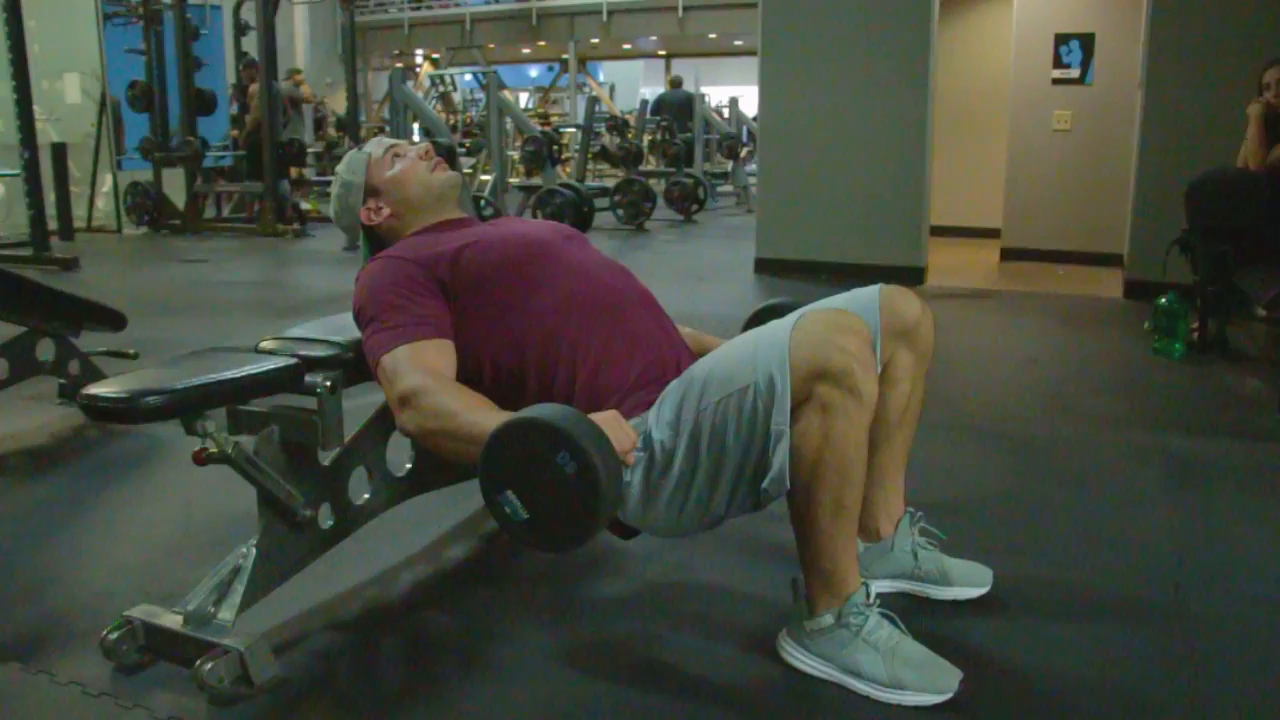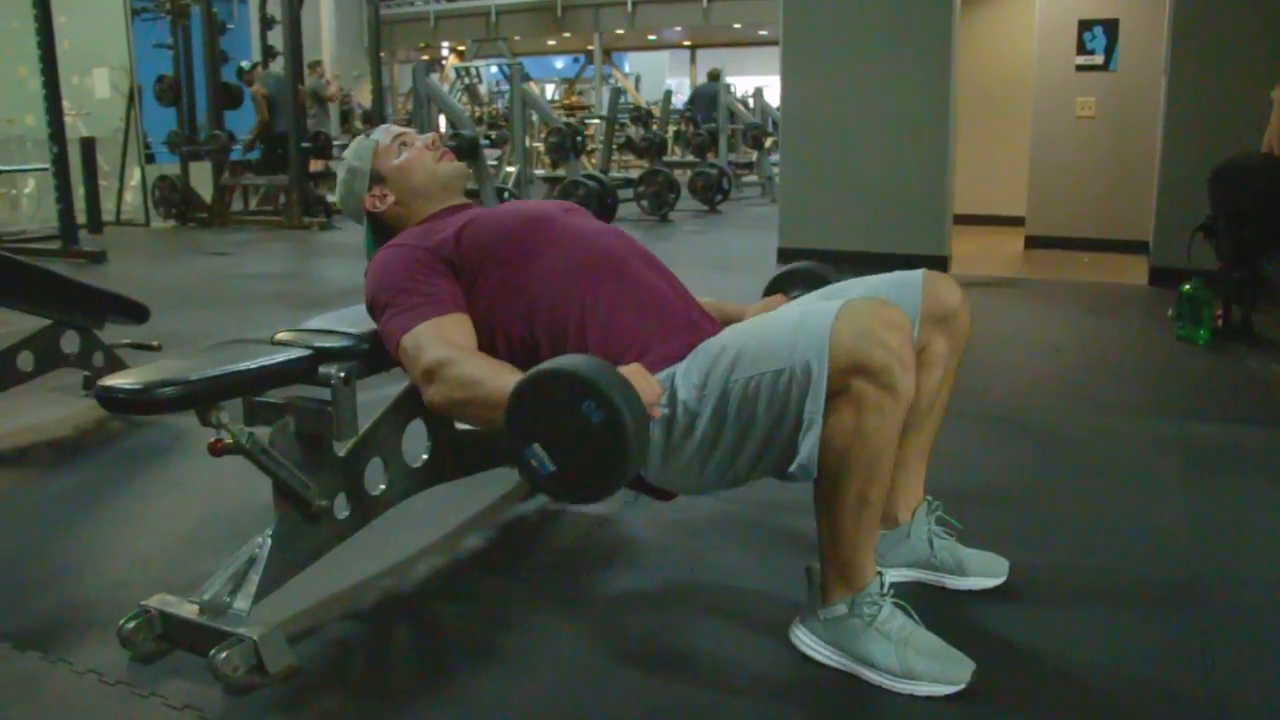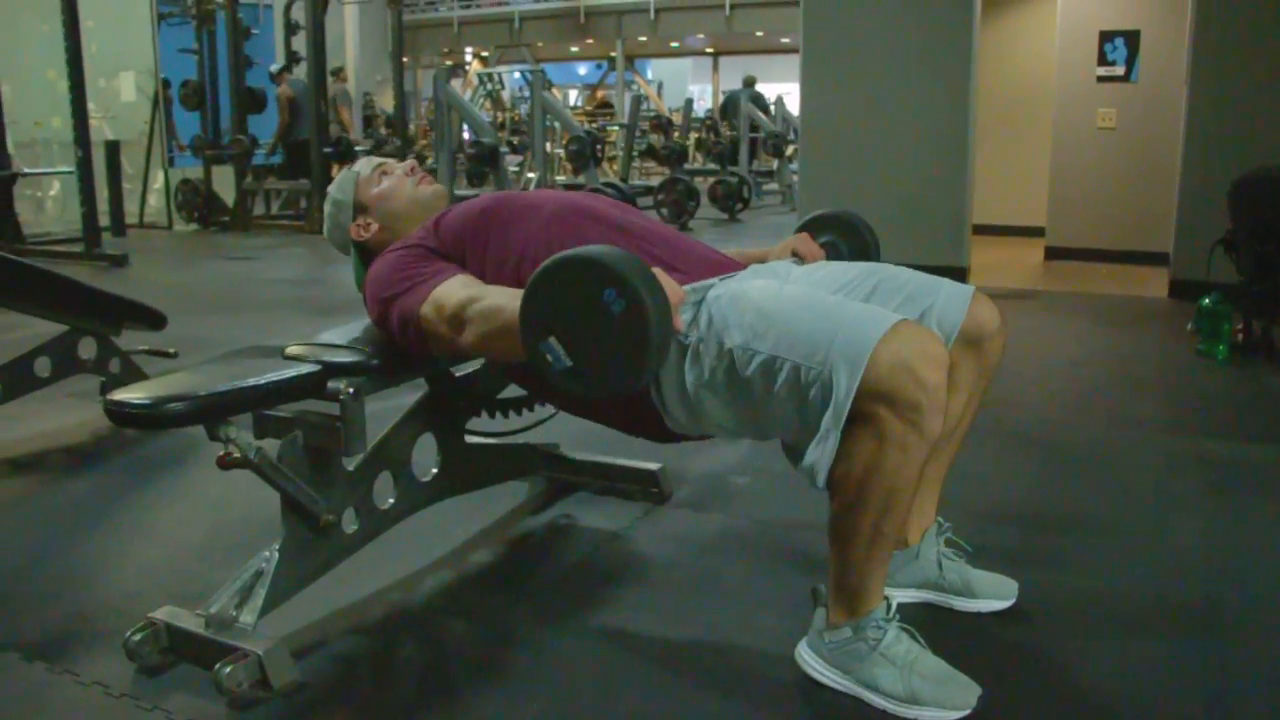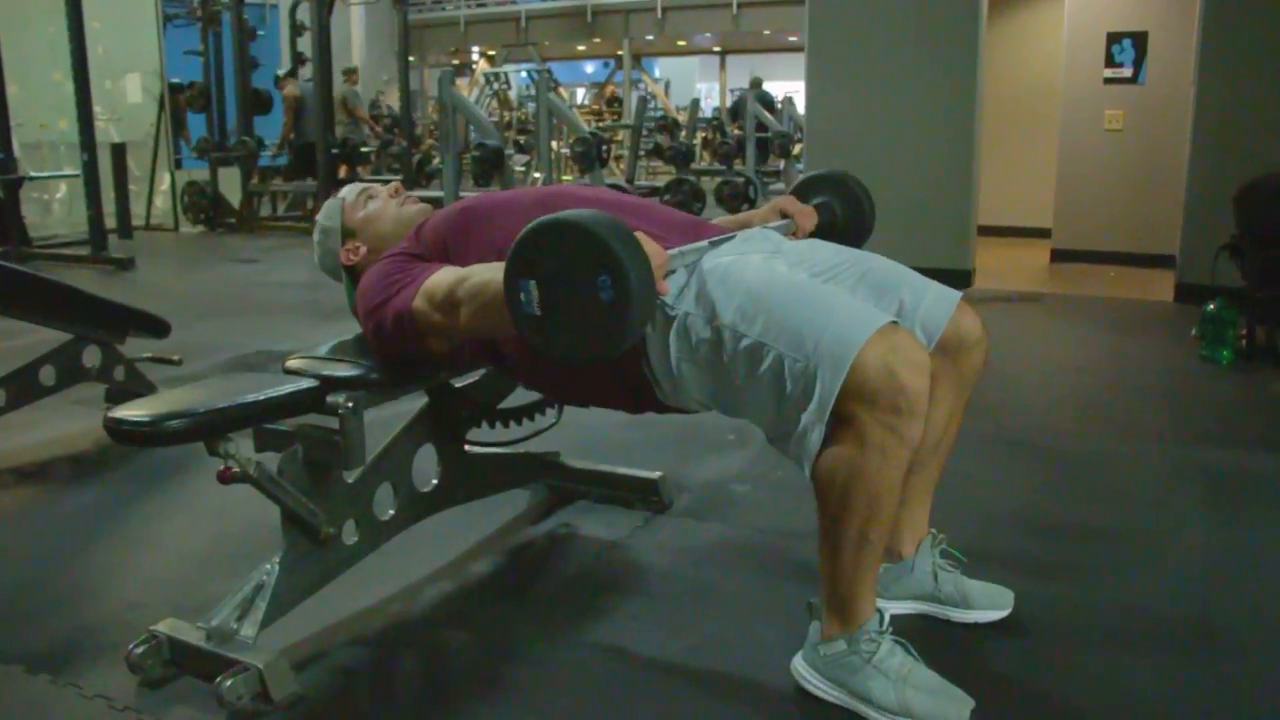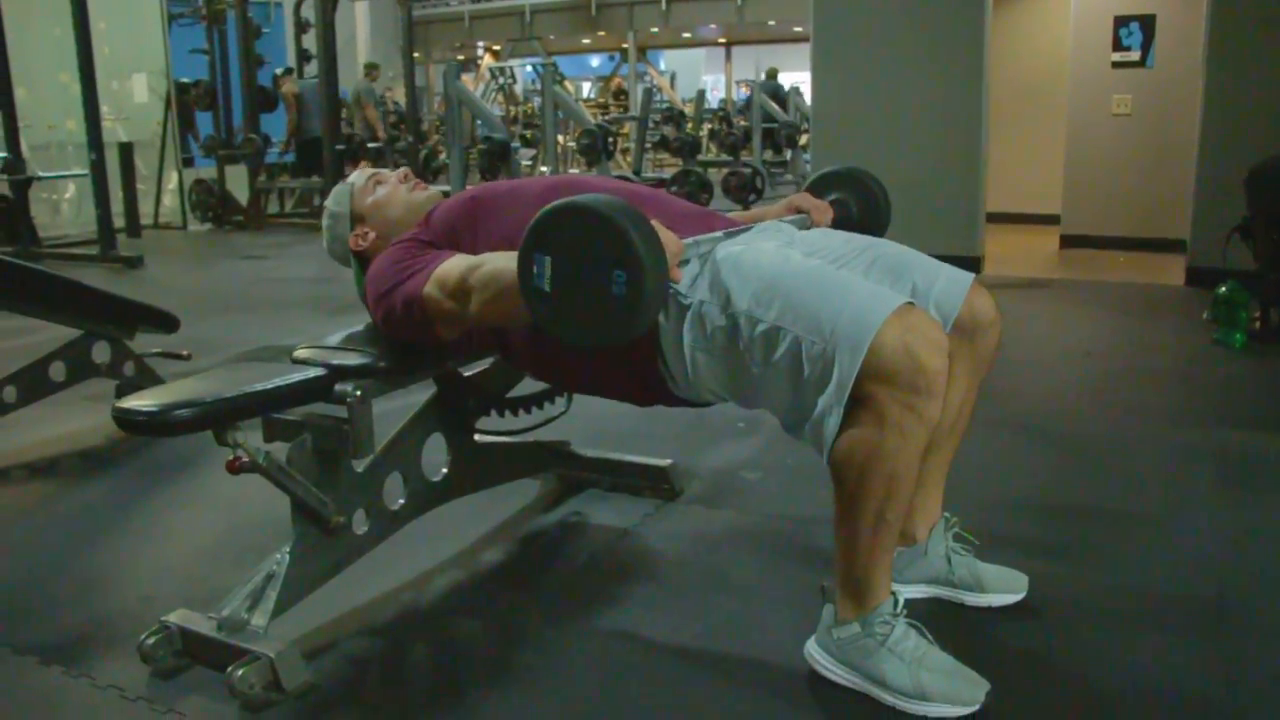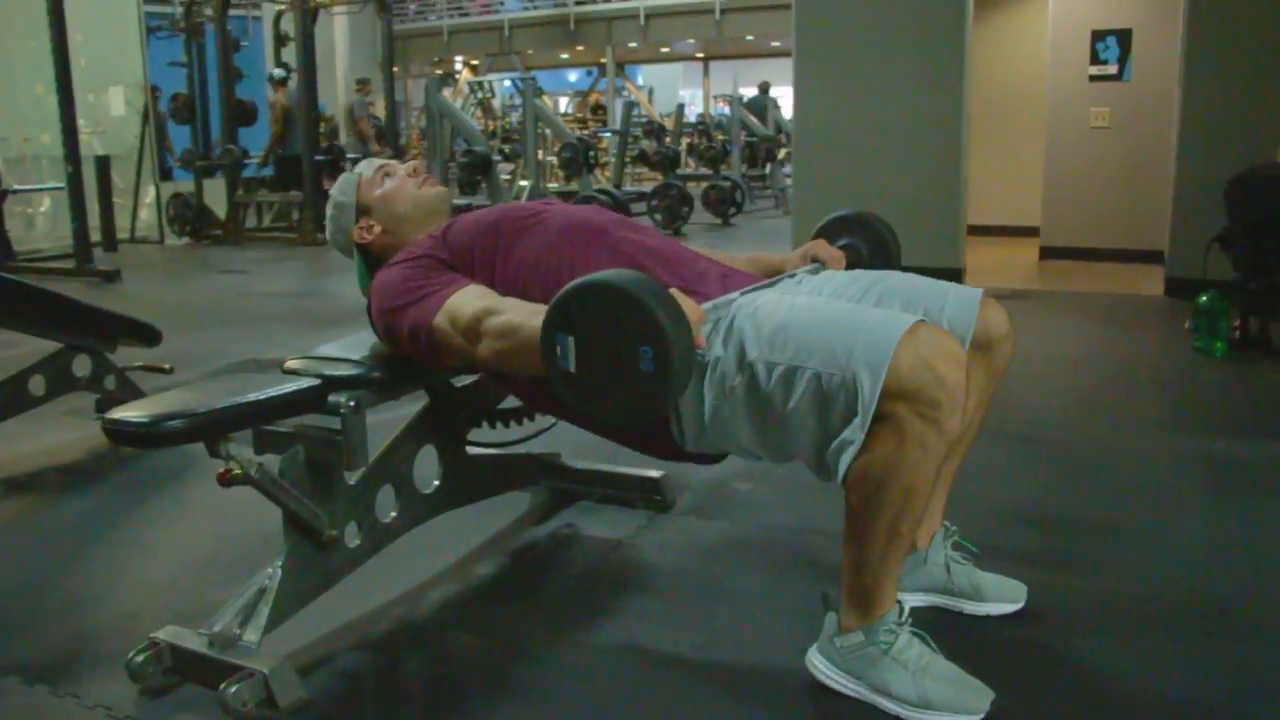
dt=0.5s
person 1, frame 1
left shoulder: (508, 233)
right shoulder: (400, 271)
right elbow: (418, 398)
left wrist: (738, 350)
left hip: (696, 392)
right hip: (650, 442)
left knee: (899, 315)
right knee: (836, 346)
left ankle: (882, 540)
right ankle: (833, 621)
person 1, frame 2
left shoulder: (509, 222)
right shoulder: (410, 260)
right elbow: (445, 374)
left wrist: (746, 314)
left hip: (712, 356)
right hip: (667, 403)
left knee: (935, 301)
right knee: (873, 341)
left ankle: (898, 527)
right ankle: (845, 607)
person 1, frame 3
left shoulder: (488, 226)
right shoulder: (401, 268)
right elbow: (468, 318)
left wrist: (766, 254)
left hip: (737, 281)
right hip: (681, 330)
left knee: (973, 326)
right knee: (908, 371)
left ankle: (910, 549)
right ankle: (849, 629)
person 1, frame 4
left shoulder: (460, 231)
right shoulder: (390, 283)
right elbow: (462, 303)
left wrist: (750, 215)
right hip: (670, 294)
left knee: (956, 335)
right knee: (890, 379)
left ankle: (902, 558)
right ankle: (845, 641)
person 1, frame 5
left shoulder: (485, 217)
right shoulder: (400, 267)
right elbow: (472, 289)
left wrist: (764, 211)
right hip: (683, 291)
left knee: (969, 316)
right knee: (908, 359)
left ankle: (915, 544)
right ankle: (858, 625)
person 1, frame 6
left shoulder: (505, 234)
right shoulder: (406, 280)
right elbow: (487, 328)
left wrist: (780, 261)
right hip: (698, 347)
left knee: (982, 328)
right knee: (928, 375)
left ankle: (919, 550)
right ankle: (862, 633)
